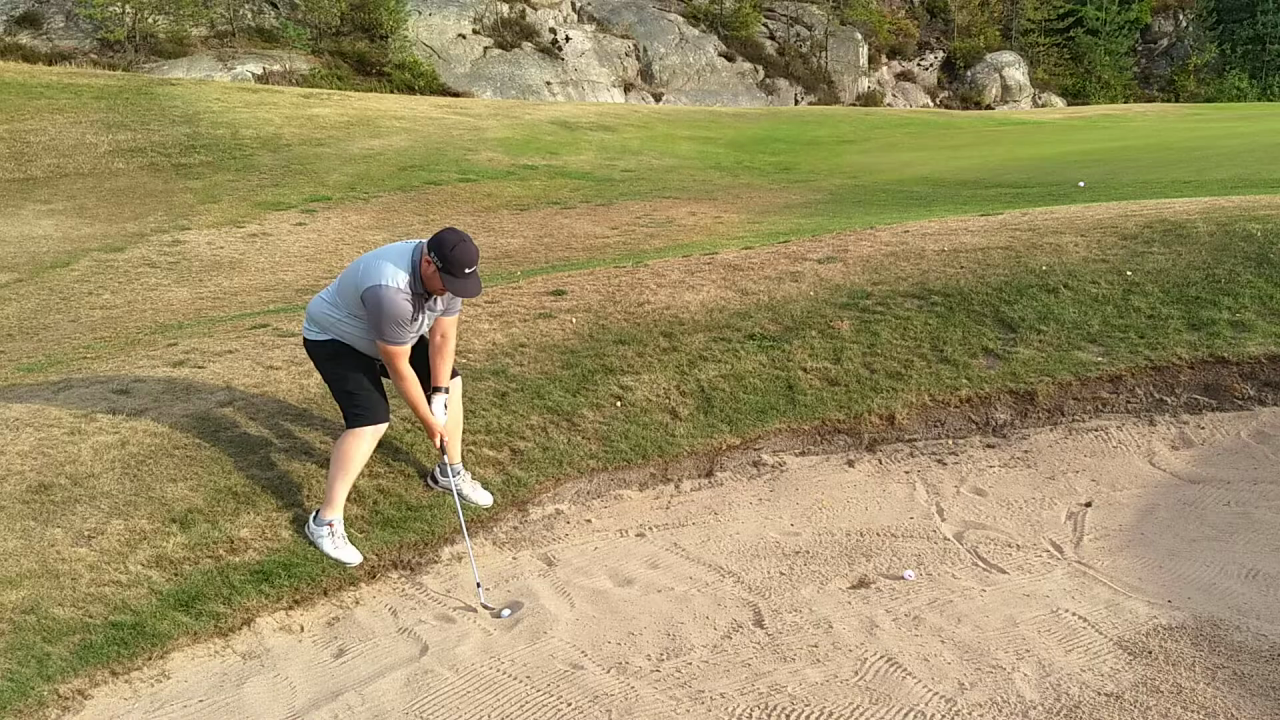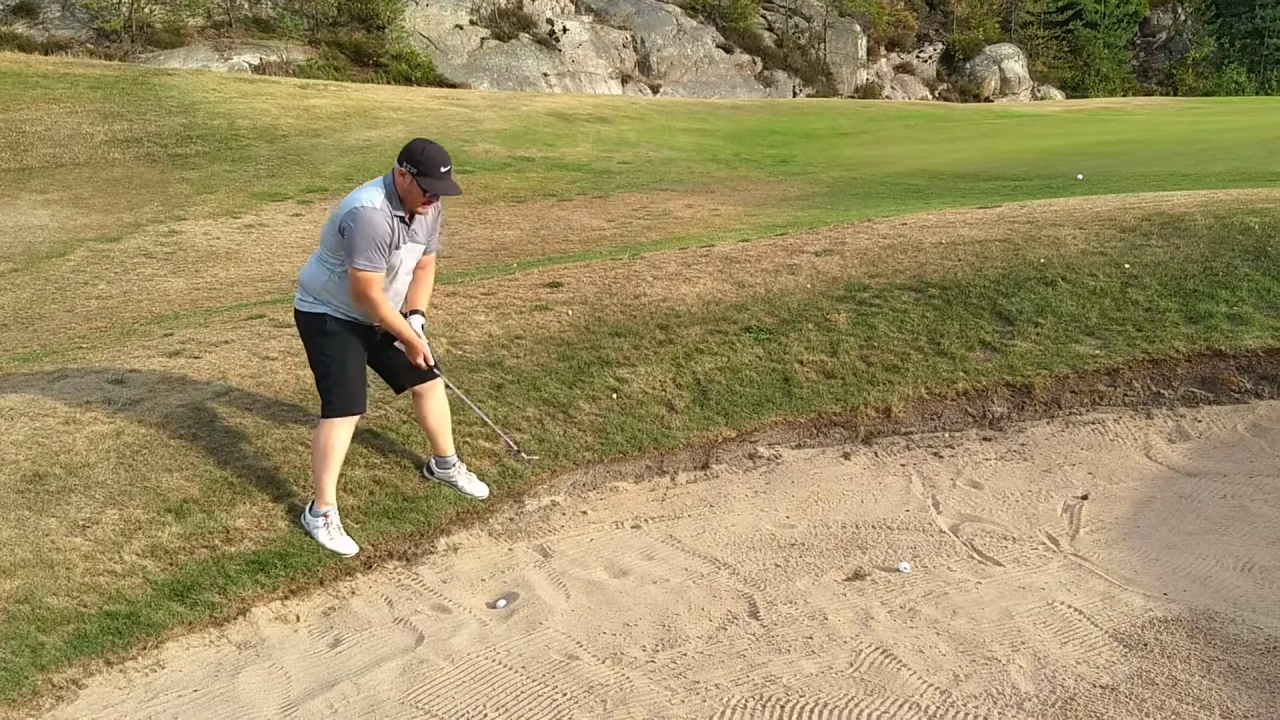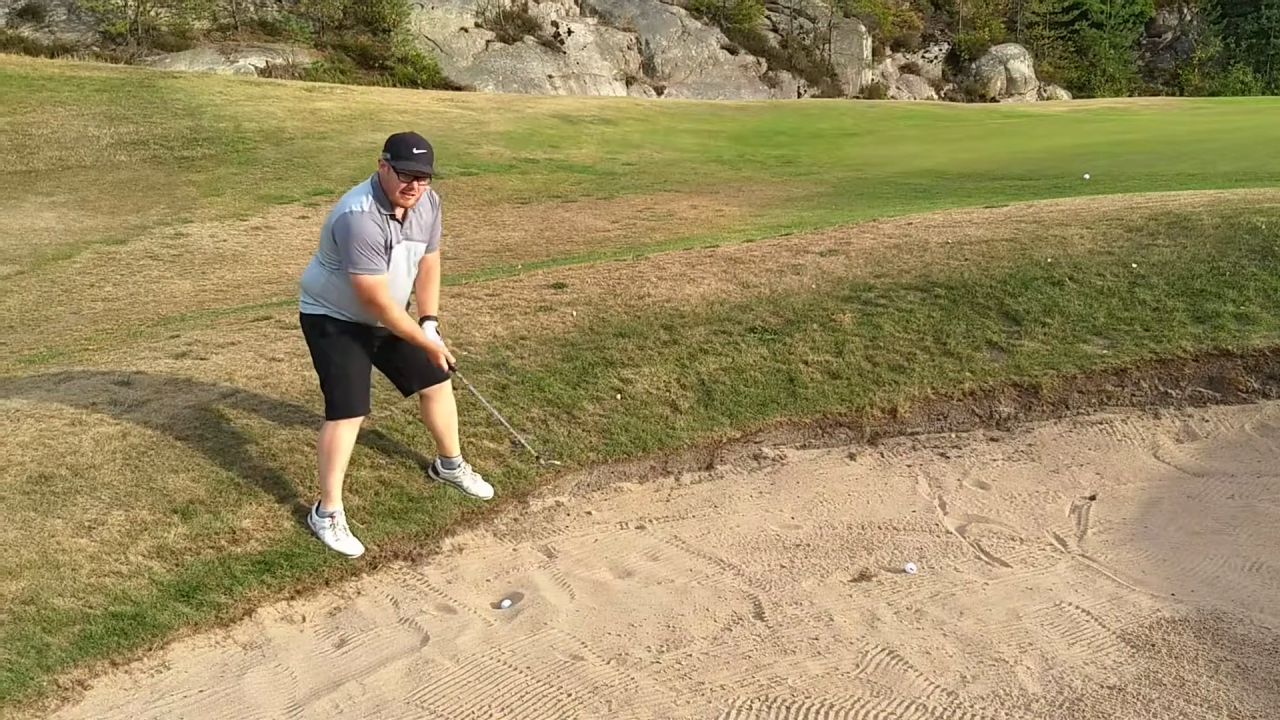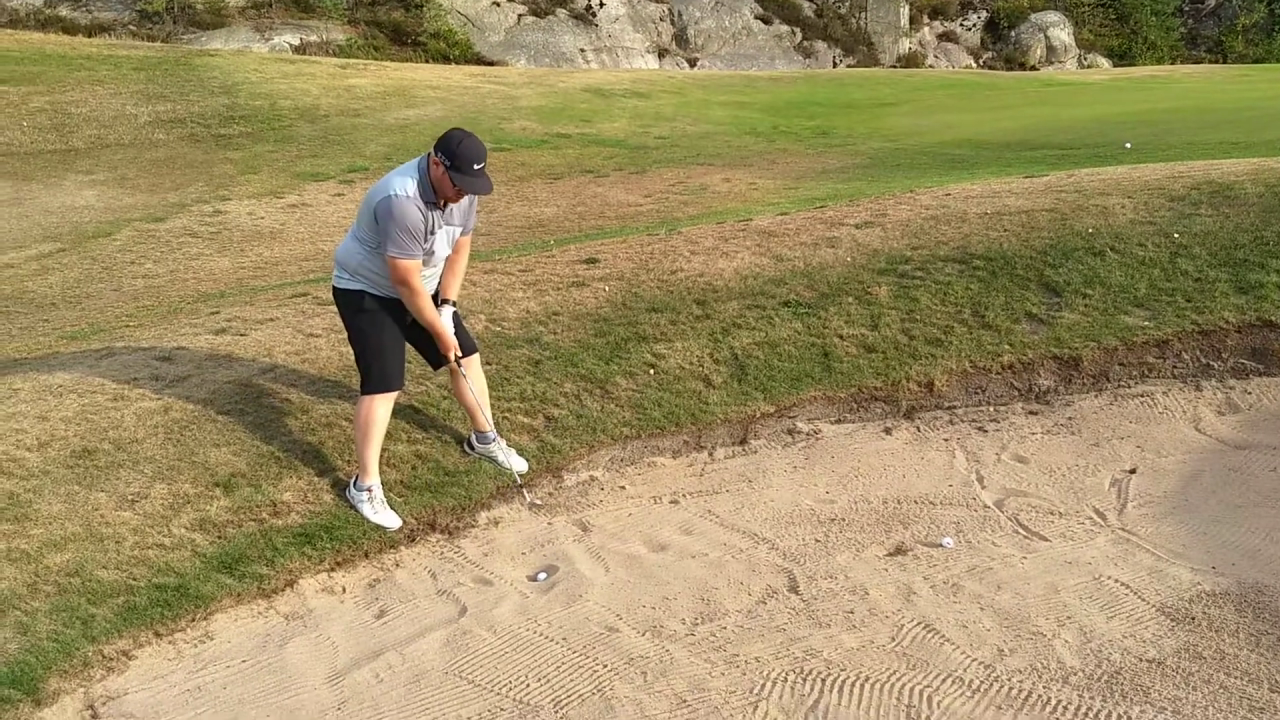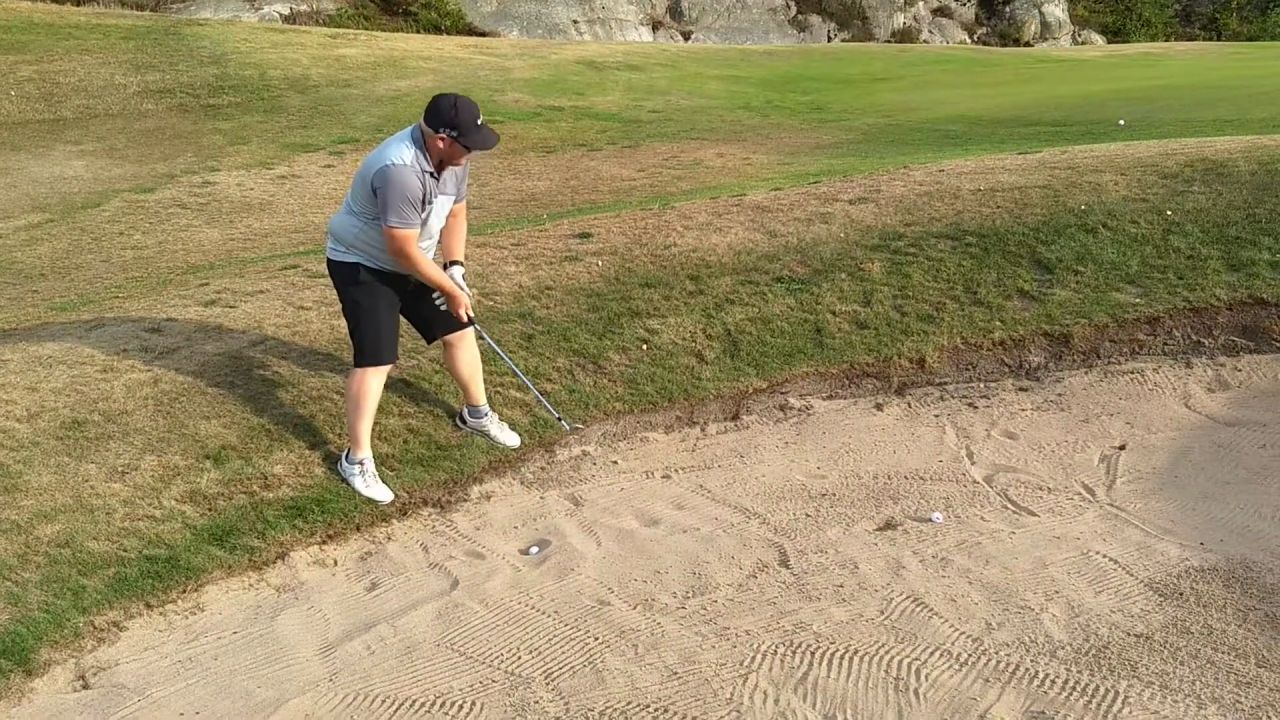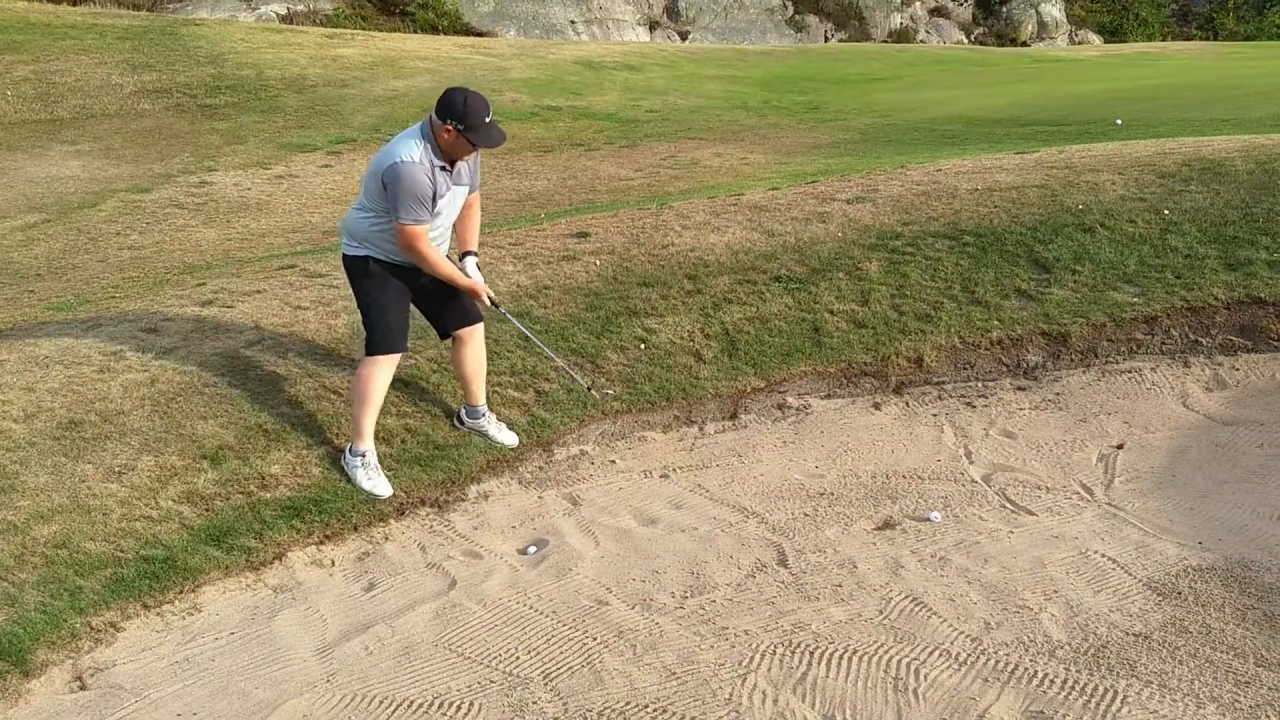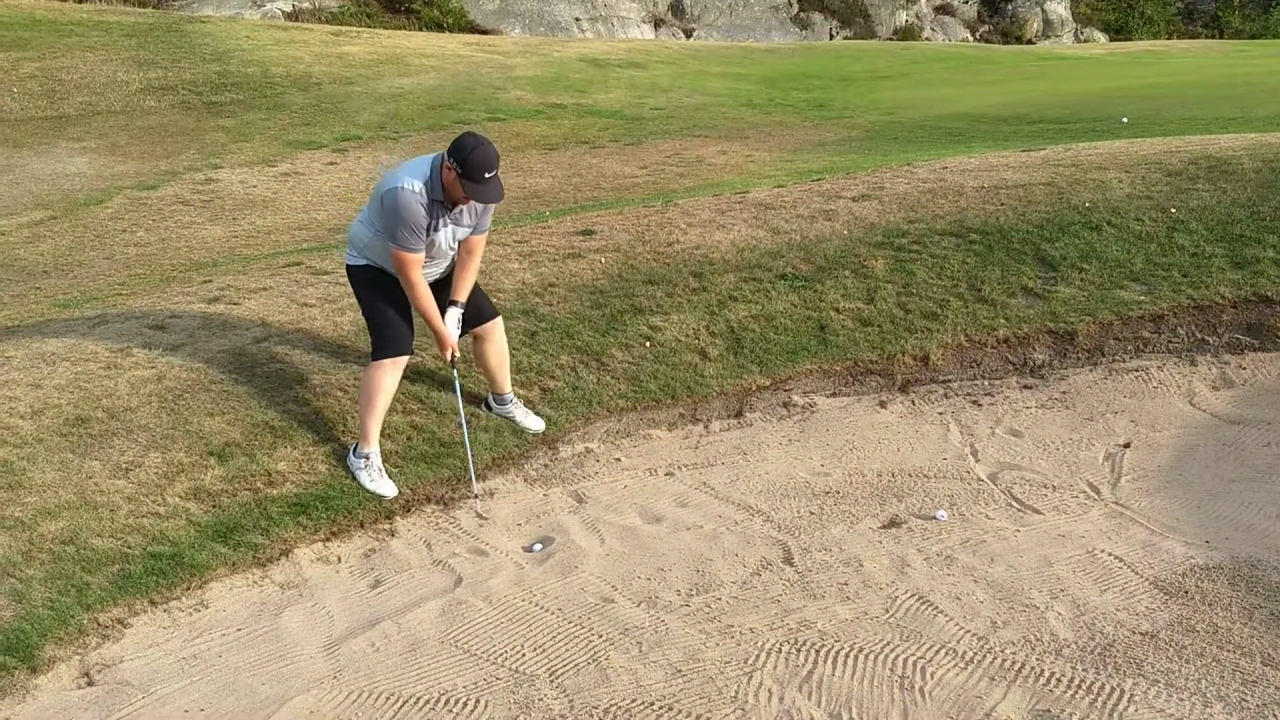
dt=0.7s
person 1, frame 1
left shoulder: (448, 271)
right shoulder: (391, 289)
left elbow: (443, 335)
right elbow: (398, 366)
left wrist: (438, 398)
right wrist: (428, 420)
right hip: (335, 338)
left knee: (449, 381)
right knee: (370, 422)
left ankle: (450, 473)
right ankle: (326, 522)
person 1, frame 2
left shoulder: (427, 205)
right shoulder: (369, 213)
left elbow: (424, 266)
right elbow: (365, 294)
left wrist: (416, 320)
right wrist: (408, 338)
left hip: (383, 313)
right hip: (330, 315)
left knee: (429, 379)
right knee: (344, 409)
left ankle: (445, 463)
right ankle: (321, 512)
person 1, frame 3
left shoulder: (426, 202)
right shoulder: (360, 217)
left elbow: (428, 266)
right elbow: (375, 300)
left wrist: (429, 324)
right wrist: (424, 343)
left hip: (390, 316)
right hip: (336, 319)
left knee: (438, 385)
right knee: (347, 411)
left ankle: (450, 464)
right ankle: (327, 512)
person 1, frame 4
left shoulder: (462, 190)
right shoulder: (403, 201)
left elbow: (459, 250)
right elbow: (406, 283)
left wrist: (447, 307)
right wrist: (440, 333)
left hip: (423, 289)
right hip: (367, 292)
left knee: (466, 357)
right knee: (382, 386)
left ankle: (484, 439)
right ankle: (365, 486)
person 1, frame 5
left shoulder: (452, 158)
right shoulder: (400, 170)
left elbow: (455, 213)
right elbow: (403, 250)
left wrist: (455, 269)
right wrist: (449, 289)
left hip: (412, 262)
right hip: (363, 265)
left knee: (459, 331)
right knee: (375, 359)
left ankle: (477, 412)
right ankle: (357, 459)
person 1, frame 6
left shoulder: (463, 151)
right shoulder: (409, 166)
left elbow: (470, 204)
right elbow: (414, 244)
left wrist: (470, 259)
right wrist: (464, 282)
left hip: (426, 257)
right hip: (376, 259)
left knee: (470, 326)
right knee: (386, 349)
left ankle: (475, 413)
right ankle: (360, 452)
person 1, frame 7
left shoulder: (478, 187)
right shoulder: (408, 195)
left elbow: (471, 252)
right elbow: (409, 274)
left wrist: (456, 309)
right wrist: (440, 332)
left hip: (436, 265)
right hip: (378, 266)
left knee: (489, 321)
right knee: (393, 354)
left ankle: (503, 400)
right ankle: (365, 453)
